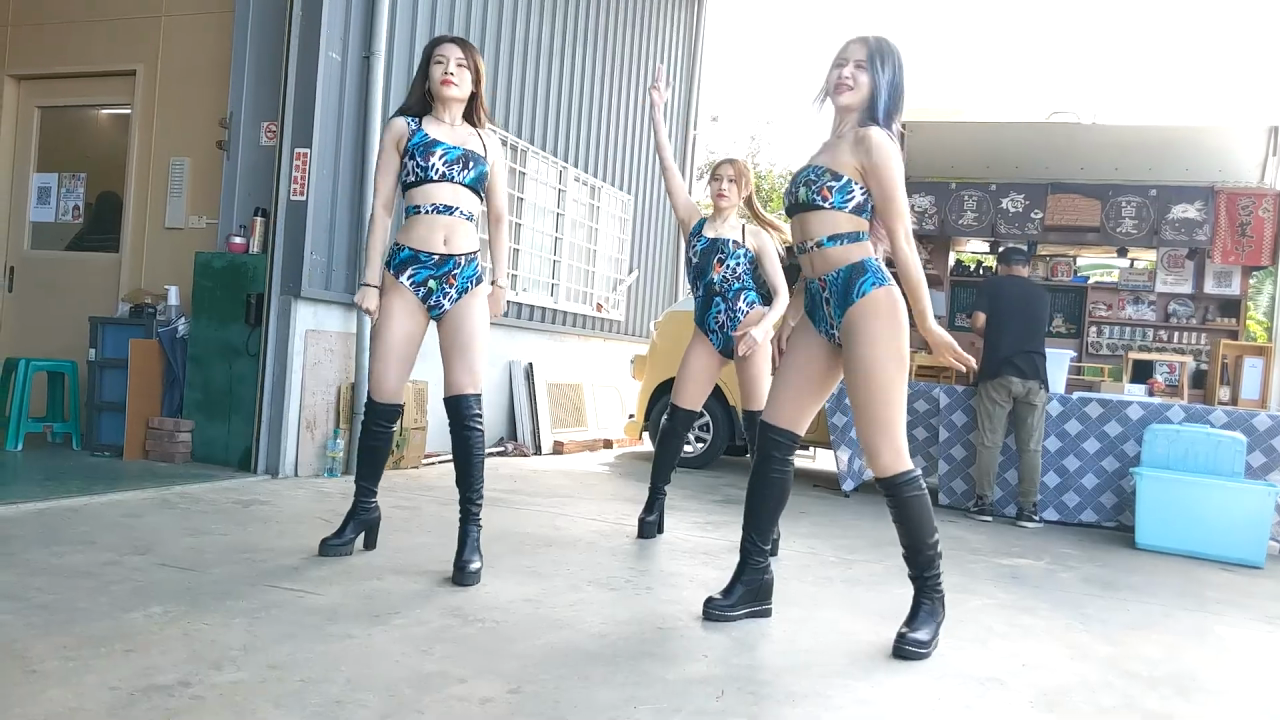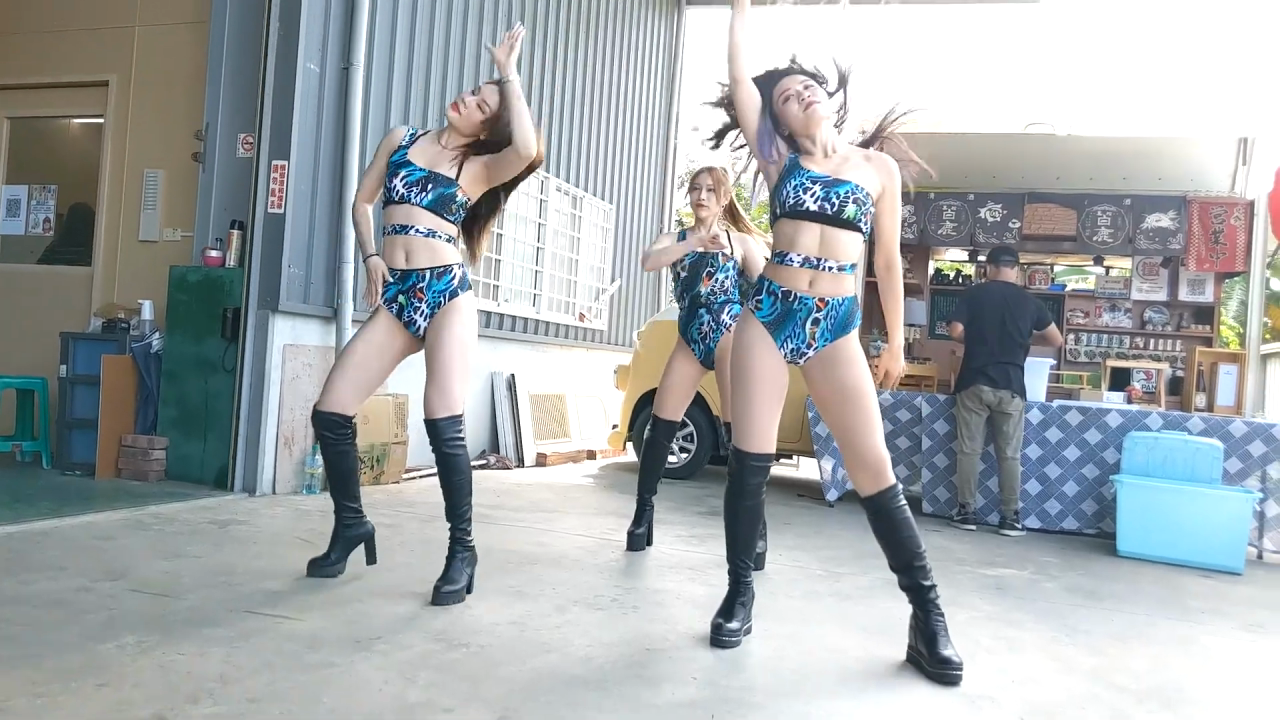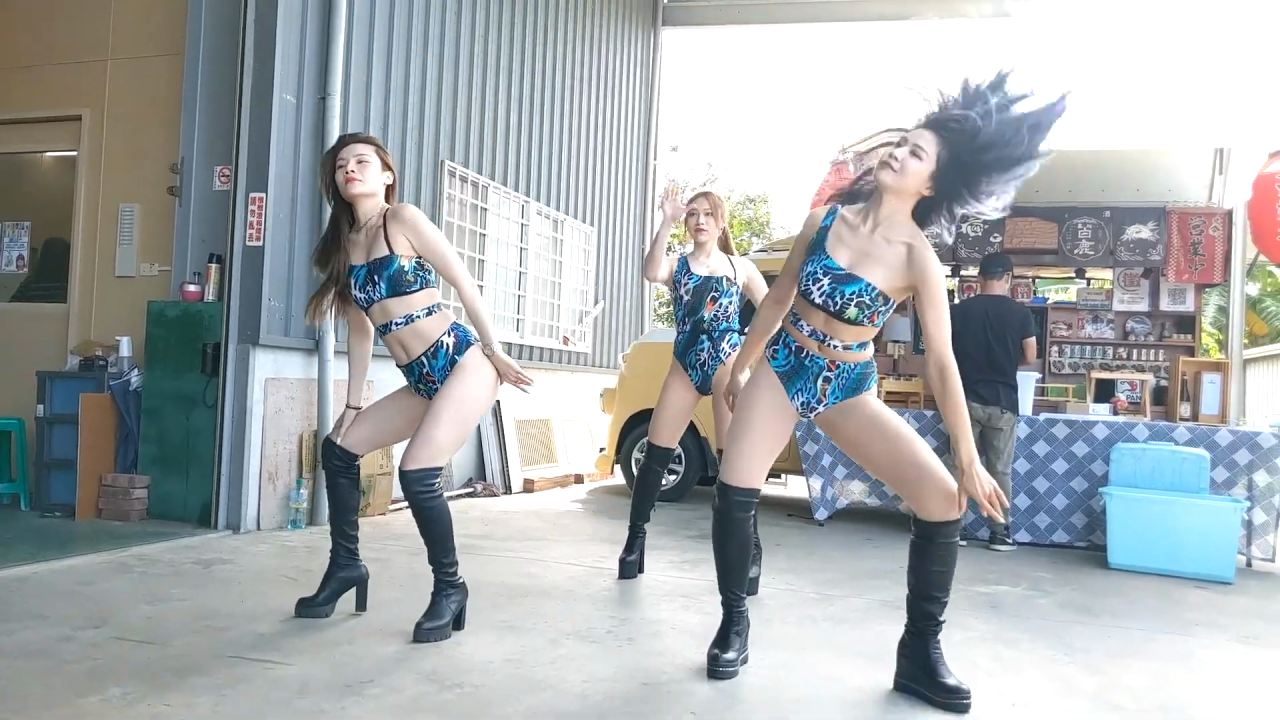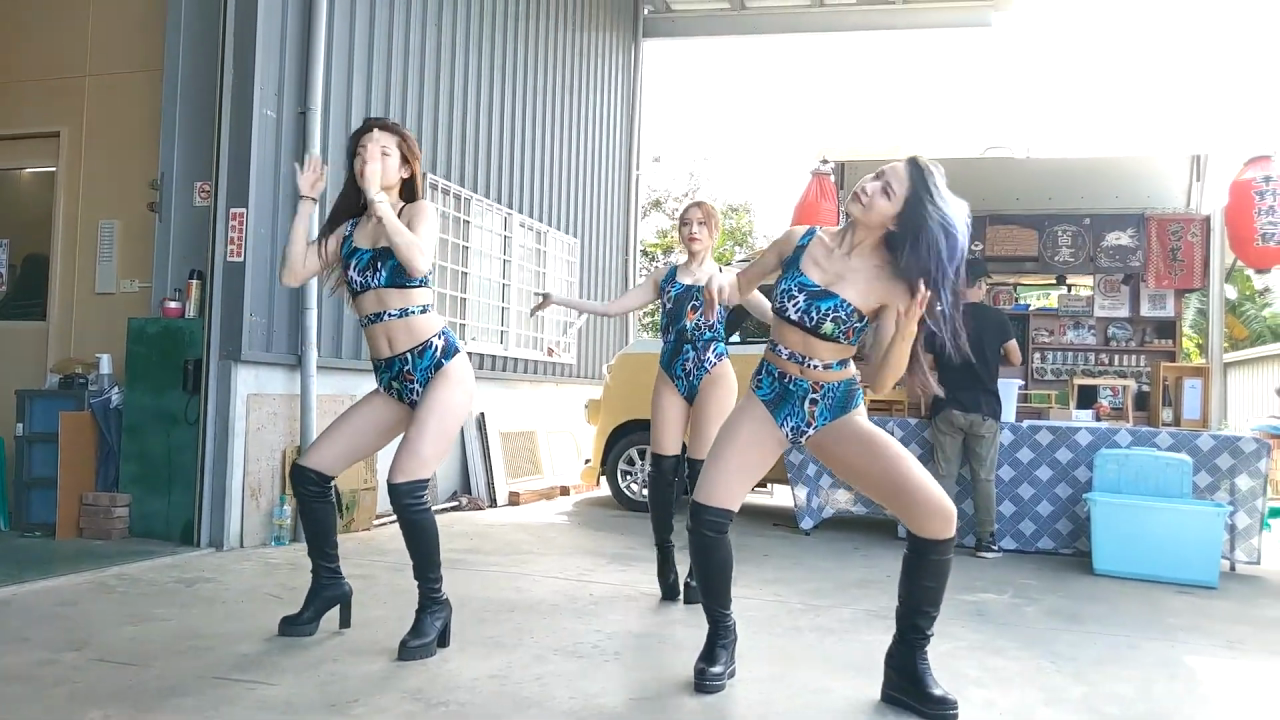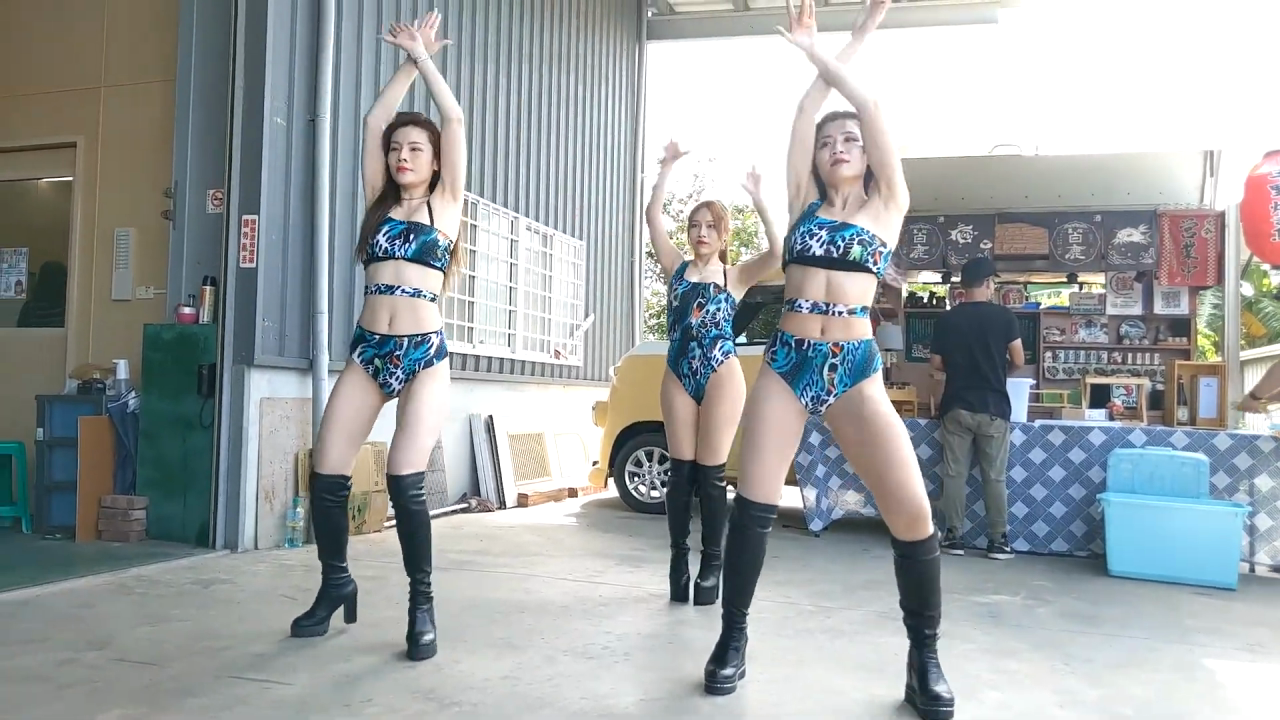
dt=0.7s
person 1, frame 1
left shoulder: (872, 140)
right shoulder: (821, 153)
left elbow: (897, 235)
left wrist: (927, 324)
right wrist: (792, 313)
left hip: (865, 296)
right hip: (817, 305)
left knee: (884, 453)
right knee: (774, 434)
left ankle: (928, 597)
right ankle: (753, 576)
person 1, frame 2
left shoulder: (879, 166)
right shoulder: (780, 161)
left elbow: (888, 261)
right elbow: (740, 78)
left wrist: (894, 344)
left hip: (837, 326)
right hip: (770, 315)
left knee: (874, 472)
right knee: (750, 460)
left ankle: (927, 618)
right ankle: (739, 593)
person 1, frame 3
left shoulder: (919, 262)
right shoulder: (822, 220)
left elbow: (940, 362)
left wrist: (971, 463)
right wrist: (746, 365)
left hip: (849, 389)
right hip: (783, 372)
left knee: (944, 500)
right knee: (734, 492)
left ankle: (919, 653)
right ankle: (733, 622)
person 1, frame 4
left shoulder: (895, 281)
right shoulder: (799, 240)
left elbow: (886, 381)
right elbow: (745, 283)
left wrist: (904, 326)
right wrist: (724, 281)
left hip: (838, 410)
right hip: (771, 396)
left knee: (936, 515)
right knee: (708, 510)
left ankle: (907, 664)
right ankle: (721, 636)
person 1, frame 5
left shoulder: (886, 208)
right shoulder: (805, 203)
left elbow: (876, 114)
right elbow: (795, 125)
left hip: (854, 370)
right hip: (787, 367)
left knee: (911, 514)
right knee: (753, 506)
left ankle: (924, 659)
right ankle: (733, 639)
person 2, frame 1
left shoulder: (486, 141)
right shoulder: (404, 127)
left elbow: (499, 215)
right elbow: (382, 208)
left wrist: (501, 282)
right wrist: (369, 279)
left hip: (467, 275)
right hip: (409, 273)
left knee: (465, 405)
right knee: (382, 402)
left ankle: (470, 531)
right ankle: (364, 508)
person 2, frame 2
left shoulder: (480, 165)
right shoulder: (400, 140)
left elbow: (528, 148)
right elbow: (362, 201)
left wrist: (509, 72)
right wrist: (372, 257)
left hip: (448, 296)
right hip: (395, 296)
left knee: (444, 425)
right knee: (329, 412)
left ankle: (461, 550)
right ankle: (351, 527)
person 2, frame 3
left shoulder: (405, 218)
right shoulder: (341, 247)
left elbow: (462, 281)
right elbow: (360, 330)
left wrist: (495, 350)
right wrist: (353, 403)
left hip: (463, 364)
right hip: (422, 380)
left knee: (417, 473)
right knee: (338, 449)
left ankle: (449, 589)
right ankle: (345, 565)
person 2, frame 4
left shoulder: (416, 213)
right shoulder: (344, 230)
left elbow: (418, 263)
right elbow: (293, 275)
left wrist: (376, 197)
right wrist: (307, 199)
left hip: (439, 366)
right hip: (391, 379)
left knee: (405, 484)
right knee: (309, 469)
left ankle: (433, 606)
right ankle: (328, 585)
person 2, frame 5
left shoulder: (447, 200)
right shoulder: (380, 202)
left elbow: (456, 126)
right elbow: (372, 128)
left wrist: (425, 58)
right wrist: (408, 67)
left hip: (425, 358)
right hip: (368, 355)
left knee: (406, 481)
right knee: (326, 476)
left ankle: (421, 602)
right ankle: (336, 583)
person 3, frame 1
left shoulder: (756, 240)
right shoulder: (692, 221)
left elbow: (781, 296)
right elbow: (666, 162)
left wrist: (759, 329)
right wrist: (657, 107)
left hip: (749, 330)
right hip: (708, 335)
left knee: (758, 426)
right knee: (676, 419)
right ankle: (655, 502)
person 3, frame 2
left shoulder: (742, 241)
right shoulder: (674, 239)
right elbow: (647, 262)
right wrist: (698, 242)
left hip: (733, 339)
right hip: (690, 341)
left knee: (738, 433)
right knee: (660, 428)
left ankle: (754, 527)
right ankle: (643, 511)
person 3, frame 3
left shoulder: (740, 267)
right shoulder: (675, 265)
right elbow: (650, 274)
right wrist: (665, 222)
left hip: (727, 365)
right hip: (684, 369)
right knee: (656, 454)
left ankle: (751, 551)
right ankle: (635, 541)
person 3, frame 4
left shoulder: (730, 277)
right shoulder: (665, 276)
left elbow: (769, 313)
right elbow: (613, 307)
right wrist: (563, 300)
left hip: (714, 375)
right hip: (671, 377)
left knee: (702, 469)
right knee: (663, 468)
right ankle: (664, 554)
person 3, frame 5
left shoulder: (737, 276)
right shoulder: (676, 267)
left elbow: (775, 251)
right elbow: (653, 216)
left wrist: (759, 199)
right wrist: (667, 166)
left hip: (720, 377)
right hip: (678, 377)
left knee: (710, 470)
right knee: (680, 470)
left ankle: (710, 565)
right ankle: (679, 556)
person 4, frame 1
left shoulder: (991, 285)
right shoulder: (1041, 293)
left elbow: (978, 322)
left hip: (998, 373)
right hip: (1034, 375)
left knee: (989, 442)
right knee: (1030, 447)
left ankle: (983, 503)
right ankle: (1028, 509)
person 4, frame 2
left shoulder: (973, 294)
right shoulder: (1030, 301)
left elbow: (956, 332)
right elbow: (1056, 340)
left hip: (974, 382)
right hip: (1010, 386)
left knee: (969, 450)
right knee: (1010, 454)
left ankle: (966, 511)
right ankle: (1010, 517)
person 4, frame 3
left shoulder: (961, 310)
right shoulder: (1020, 312)
left elbow: (948, 350)
right elbow: (1030, 357)
left hip: (967, 397)
right hip: (1002, 400)
right knee: (1000, 469)
right ankle: (1000, 531)
person 4, frame 4
right shoulder: (996, 318)
left elbow: (929, 362)
right elbow: (1015, 359)
left hip: (948, 407)
right hip: (984, 408)
left knee: (944, 473)
right knee: (984, 476)
right ankle: (986, 540)
person 4, frame 5
left shoulder: (946, 319)
right shoulder: (1004, 316)
left elbow: (936, 363)
right elbow: (1018, 361)
left hip: (956, 407)
right hip: (993, 407)
left knee: (954, 474)
right knee: (995, 477)
left ankle: (954, 536)
right ankle: (998, 540)
